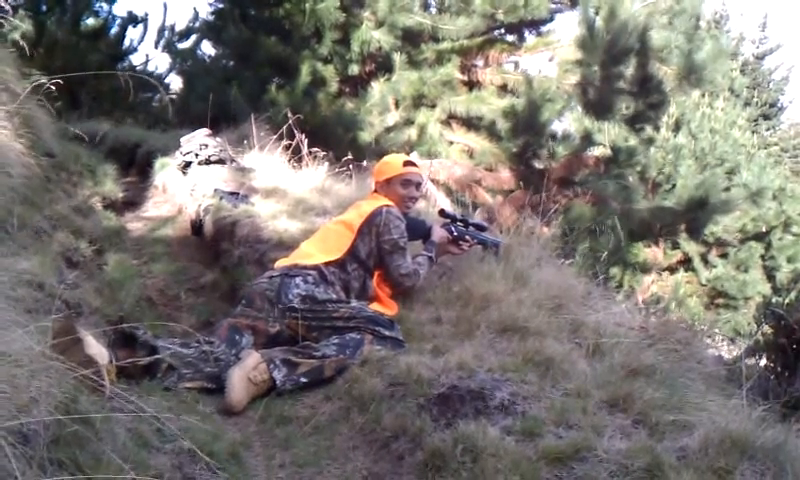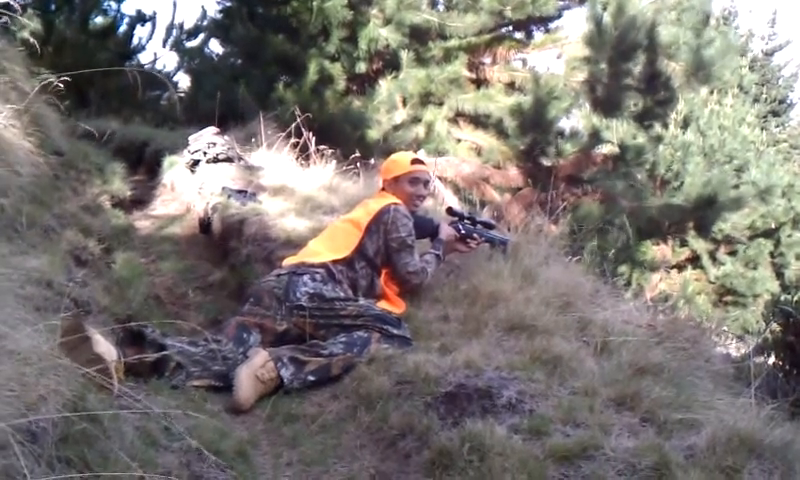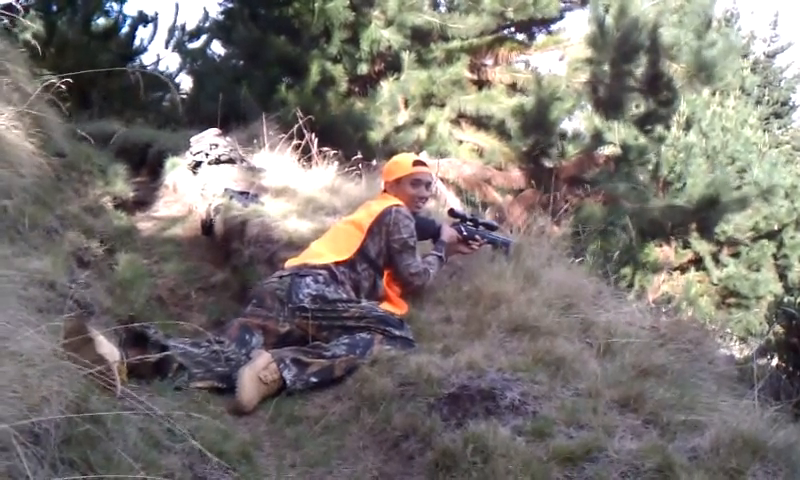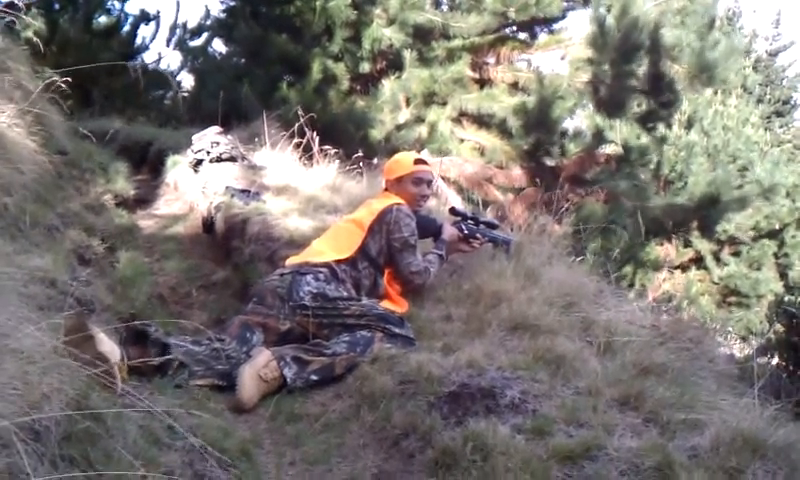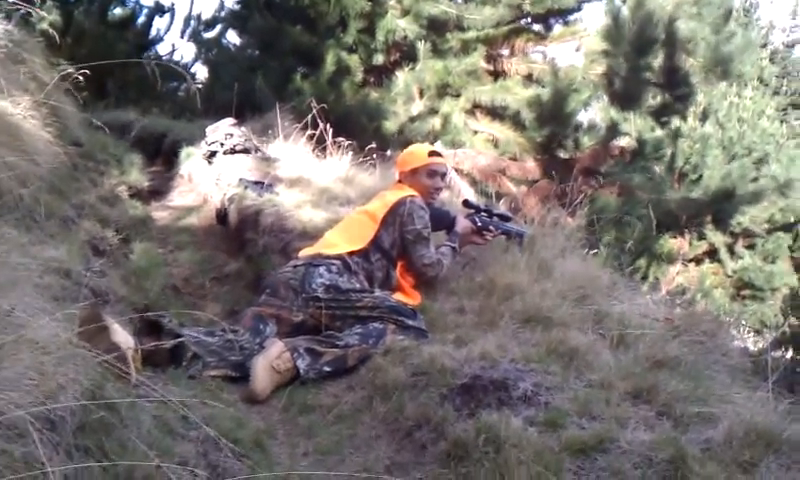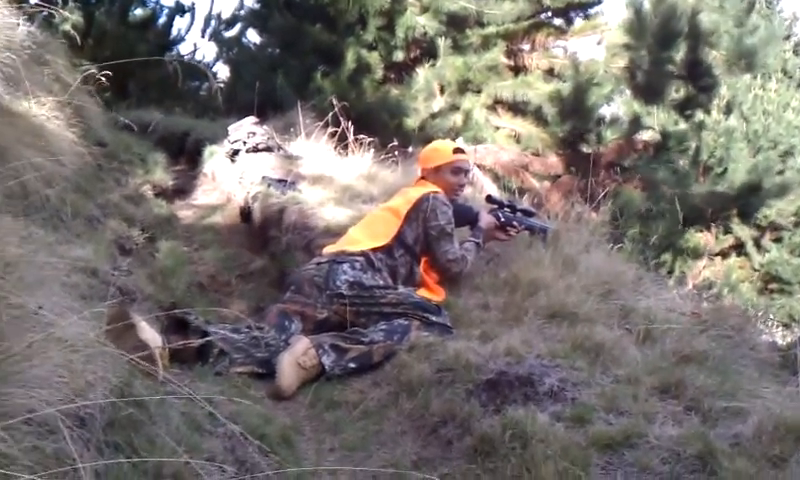
dt=0.5s
person 1, frame 1
left shoulder: (362, 211)
right shoulder: (386, 213)
left elbow: (380, 268)
right elbow: (403, 277)
left wrist: (437, 249)
right wrist: (431, 249)
left hip: (279, 285)
right hip: (309, 292)
left knee: (219, 352)
right knee: (382, 338)
left ankle: (124, 352)
right ankle: (270, 369)
person 1, frame 2
left shoulder: (369, 209)
right shoulder: (394, 211)
left elbow: (386, 264)
right elbow: (411, 275)
left wrist: (444, 246)
right wrist: (440, 247)
left hip: (286, 283)
right hip: (316, 289)
left knee: (227, 351)
right knee: (390, 336)
left ankle: (130, 350)
right ankle: (278, 367)
person 1, frame 3
left shoulder: (371, 211)
right shoulder: (396, 213)
left elbow: (390, 267)
right elbow: (413, 278)
left wrist: (447, 249)
right wrist: (441, 249)
left hip: (290, 284)
right hip: (320, 290)
left knee: (231, 352)
right knee: (392, 337)
left ankle: (139, 350)
right ankle: (279, 369)
person 1, frame 4
left shoulder: (373, 209)
right shoulder: (397, 212)
left elbow: (389, 265)
right elbow: (414, 276)
left wrist: (447, 247)
right wrist: (442, 247)
left hip: (290, 282)
right hip: (320, 288)
left knee: (231, 349)
right knee: (393, 336)
left ankle: (144, 348)
right ankle: (281, 365)
person 1, frame 5
left shoulder: (389, 200)
right shoulder: (411, 203)
left elbow: (401, 255)
right elbow: (427, 269)
left wrist: (459, 240)
right wrist: (456, 239)
left hip: (305, 273)
right hip: (335, 279)
left knee: (248, 340)
right knee: (407, 328)
left ankle: (163, 342)
right ankle: (297, 357)
person 1, frame 6
left shoulder: (411, 196)
right shoulder: (434, 199)
left elbow: (425, 251)
right elbow: (450, 264)
left wrist: (483, 235)
right wrist: (479, 235)
left hip: (327, 270)
right hip: (358, 276)
left knee: (272, 337)
right knee: (432, 325)
right ankle: (323, 354)
